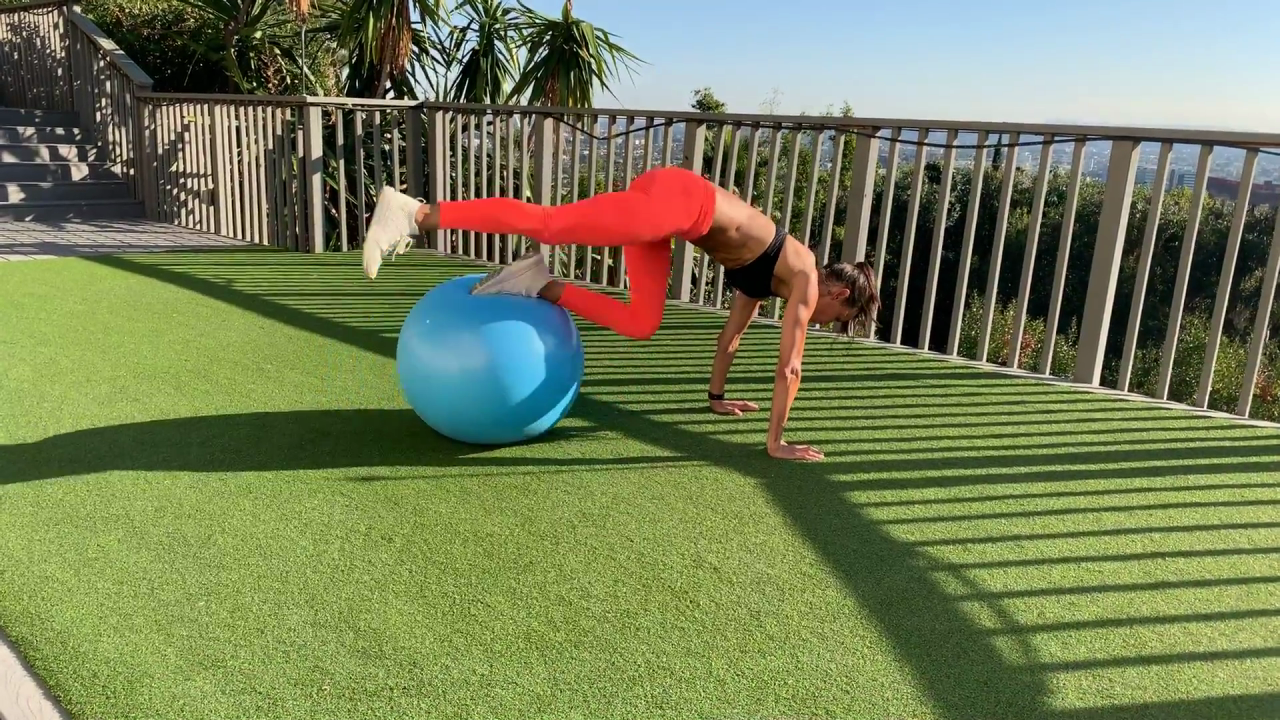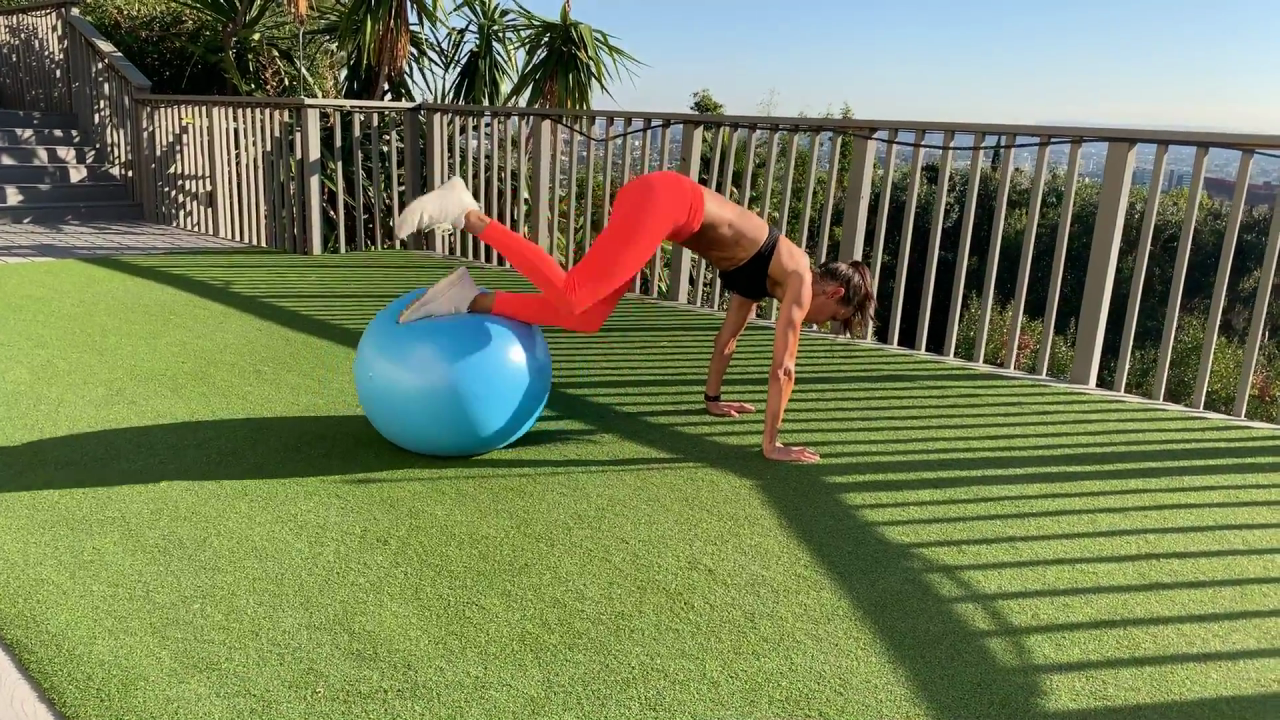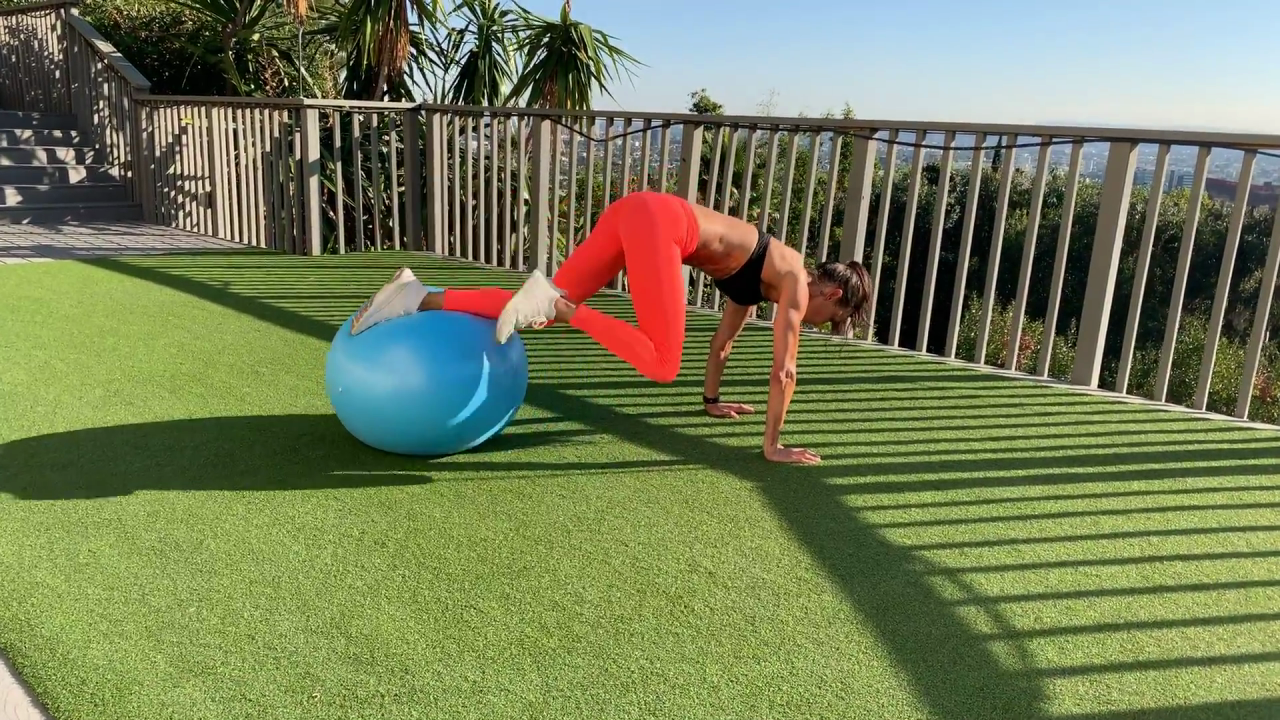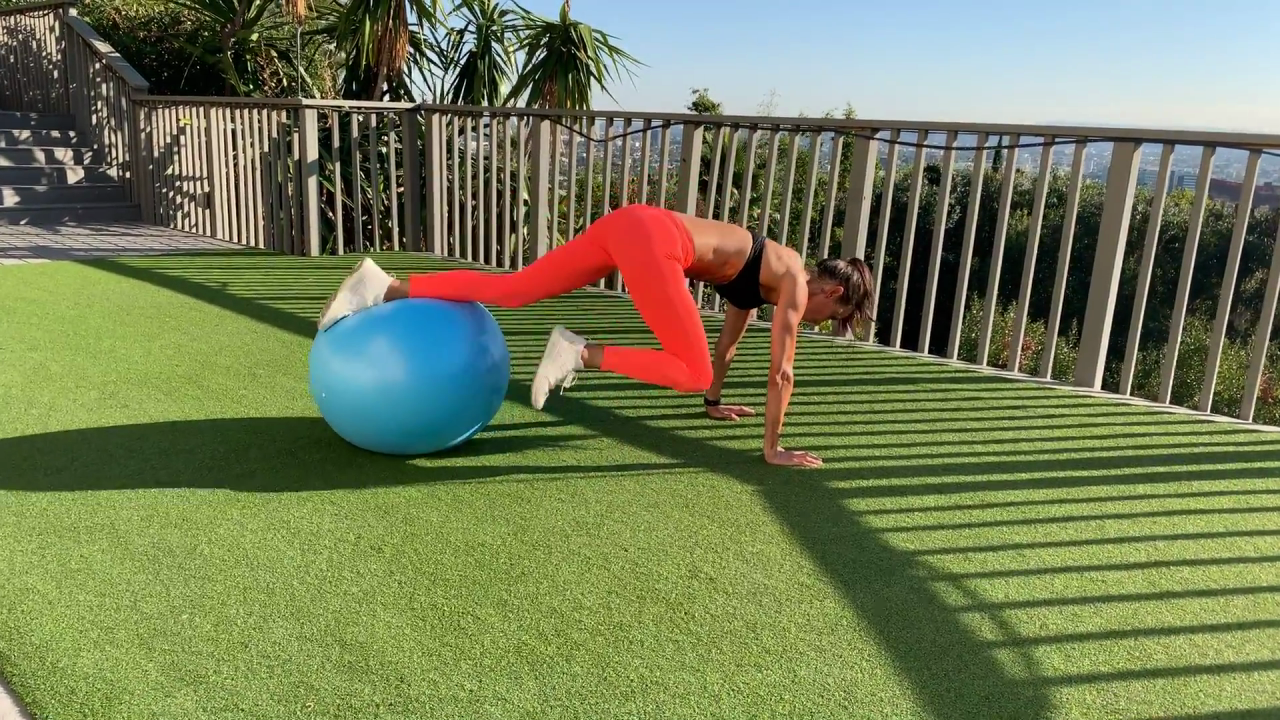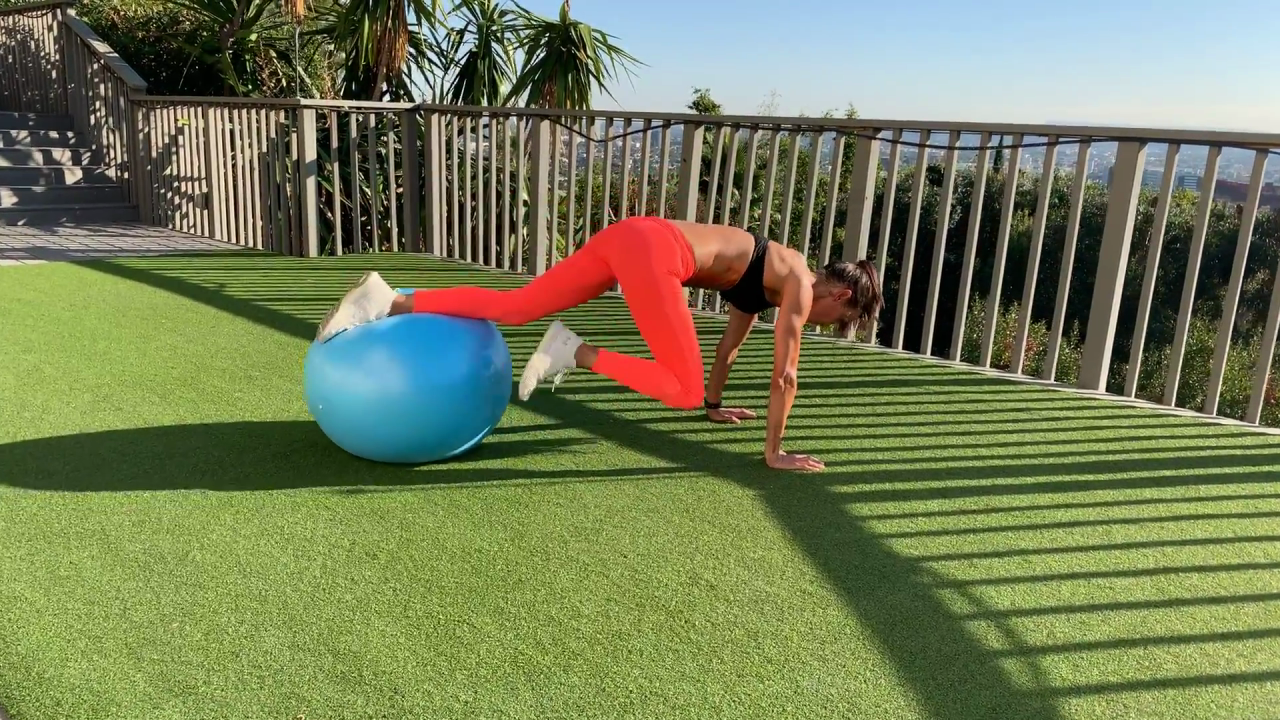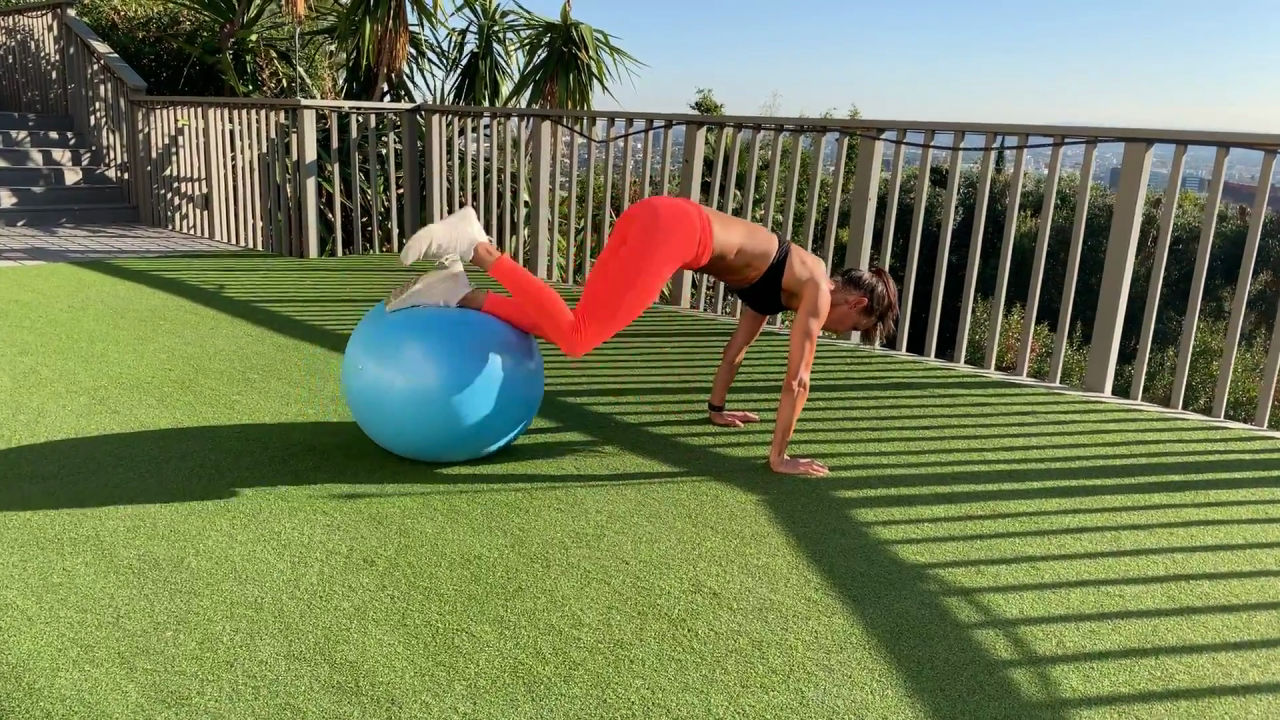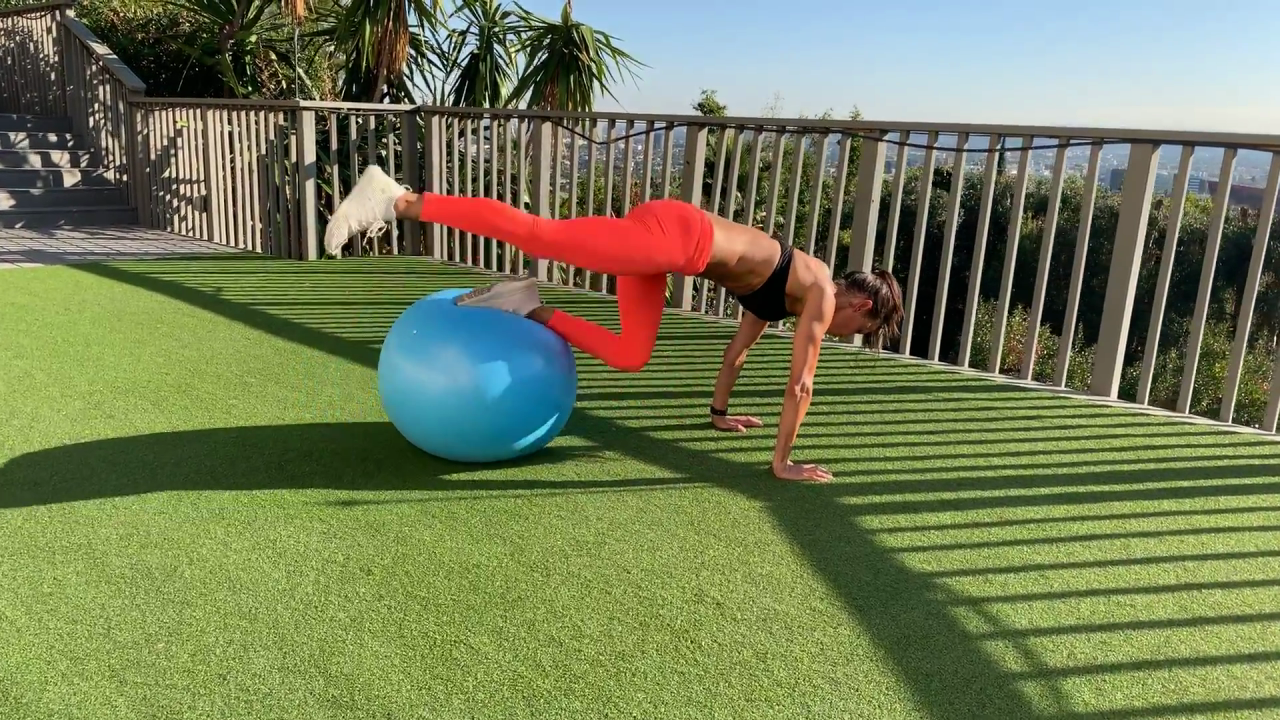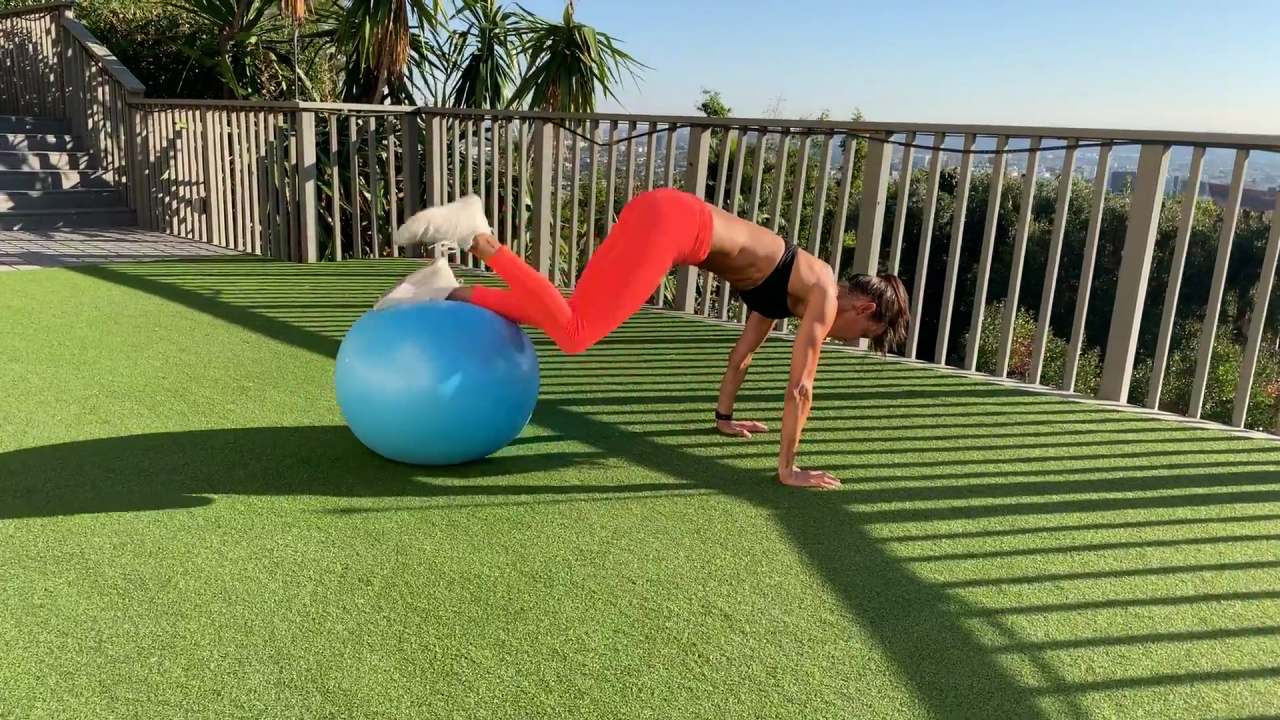
dt=0.3s
person 1, frame 1
left shoulder: (768, 275)
right shoulder: (805, 279)
left elbow: (732, 331)
right elbow: (789, 367)
left wrist: (716, 396)
right wrist: (776, 441)
left hip: (662, 192)
right hip: (675, 198)
left knee: (641, 326)
right knee: (544, 224)
left ankle: (541, 287)
right ankle: (414, 212)
person 1, frame 2
left shoulder: (767, 277)
right shoulder: (799, 283)
left elbow: (729, 333)
right elbow: (783, 366)
left wrist: (713, 398)
right wrist: (773, 442)
left hip: (653, 197)
right hip: (664, 198)
left knee: (583, 317)
right knee: (568, 297)
left ankle: (467, 299)
right ankle: (468, 212)
person 1, frame 3
left shoulder: (759, 280)
right shoulder: (796, 282)
left elbow: (723, 337)
right elbow: (783, 371)
left wrist: (712, 400)
right wrist: (772, 445)
left hip: (633, 213)
right hip: (655, 222)
left knee: (549, 307)
right knee: (661, 365)
left ankle: (420, 298)
right ankle: (555, 300)
person 1, frame 4
left shoulder: (760, 278)
right shoulder: (796, 282)
left elbow: (726, 341)
right elbow: (781, 371)
left wrist: (713, 407)
right wrist: (773, 447)
left hip: (628, 226)
right hip: (649, 241)
left knee: (508, 289)
right knee: (696, 374)
left ankle: (382, 287)
right ankle: (583, 354)
person 1, frame 5
left shoulder: (766, 279)
right shoulder: (800, 283)
left elbow: (730, 343)
right elbow: (785, 375)
left wrist: (716, 406)
right wrist: (775, 452)
left hip: (627, 238)
right hip: (650, 254)
left knee: (511, 307)
right knee: (683, 393)
left ankle: (385, 302)
right ankle: (576, 353)
person 1, frame 6
left shoulder: (783, 288)
right shoulder: (819, 294)
left elbow: (738, 343)
right elbow: (797, 378)
left wrist: (718, 408)
right wrist: (780, 455)
left hip: (651, 216)
right hip: (670, 230)
left knee: (578, 329)
right knee: (573, 335)
left ankle: (457, 293)
right ankle: (472, 243)
person 1, frame 7
left shoulder: (782, 294)
right shoulder: (822, 295)
left elbow: (737, 349)
right elbow: (800, 385)
left wrist: (719, 413)
right wrist: (782, 462)
left hip: (658, 223)
right hip: (668, 235)
left knee: (630, 356)
right knee: (533, 233)
left ankle: (529, 308)
right ankle: (394, 199)
person 1, frame 8
left shoulder: (792, 293)
right shoulder: (824, 297)
left elbow: (743, 350)
right elbow: (800, 387)
left wrist: (725, 417)
right wrist: (789, 468)
left hip: (659, 210)
right hip: (670, 220)
left knee: (566, 312)
right knee: (568, 333)
left ankle: (446, 288)
right ankle: (477, 234)
